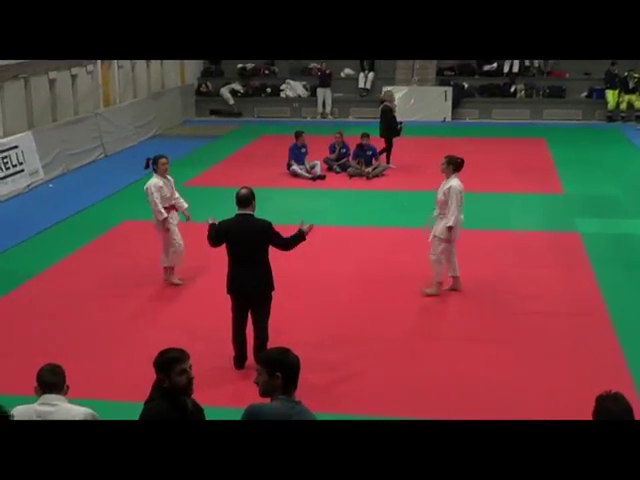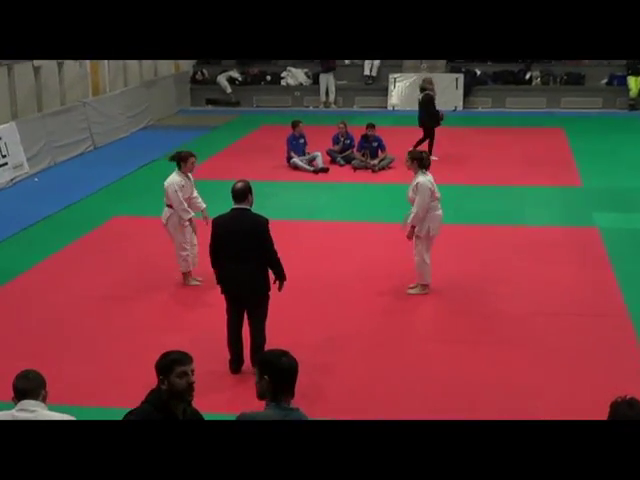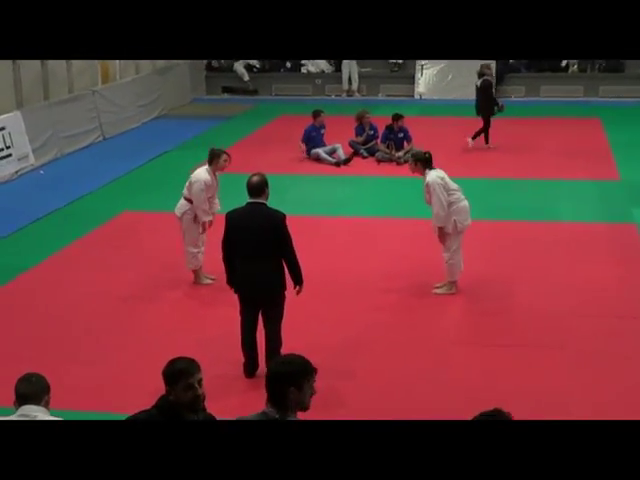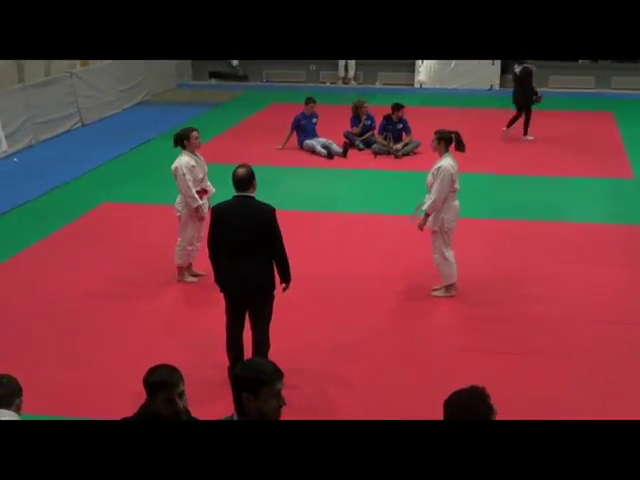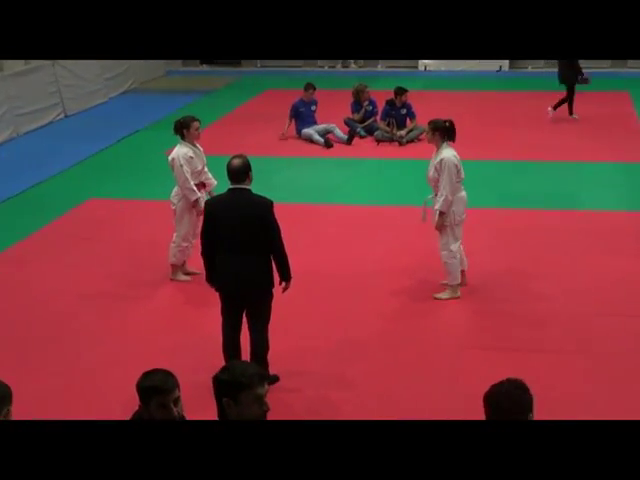
dt=0.5s
person 1, frame 1
left shoulder: (225, 225)
right shoulder: (263, 226)
left elbow: (214, 242)
right elbow: (284, 244)
left wrist: (212, 227)
right wrist: (301, 233)
left hip: (236, 283)
right hip: (260, 283)
left knee: (238, 322)
right knee: (260, 323)
person 1, frame 2
left shoulder: (219, 222)
right shoulder: (259, 222)
left elbow: (214, 255)
right elbow: (269, 253)
left wrist: (221, 276)
right wrist: (280, 275)
left hip: (231, 282)
right hip: (256, 282)
left knee: (234, 323)
right knee: (257, 324)
left ankle: (235, 363)
right ankle: (258, 363)
person 1, frame 3
left shoulder: (233, 216)
right shoulder: (276, 217)
left elbow: (227, 251)
right elbow: (287, 251)
left wrist: (231, 277)
right wrist: (297, 278)
left hip: (244, 281)
right hip: (271, 281)
left knee: (248, 324)
right knee: (272, 326)
left ankle: (250, 367)
person 1, frame 4
left shoulder: (219, 211)
right shoulder: (266, 212)
left elbow: (213, 248)
right elbow: (277, 247)
left wrist: (219, 275)
right wrist: (285, 275)
left hip: (231, 279)
right hip: (260, 280)
left knee: (234, 326)
right knee: (260, 327)
left ankle: (235, 369)
person 1, frame 5
left shoulder: (213, 205)
right shoulder: (263, 205)
left elbow: (206, 244)
right elbow: (275, 243)
left wrist: (211, 273)
right wrist: (285, 273)
left hip: (226, 277)
right hip: (257, 278)
left knee: (230, 327)
right knee: (258, 327)
person 2, frame 1
left shoulder: (454, 186)
right shoulder: (448, 182)
left elbow: (454, 210)
left wrist: (449, 230)
right wrist: (437, 220)
left hip: (449, 224)
right hip: (444, 221)
left knee: (437, 254)
right knee: (449, 253)
person 2, frame 2
left shoulder: (422, 182)
right shoulder: (422, 175)
left elbow: (420, 208)
left wrist: (411, 228)
right wrist: (413, 225)
left hip: (428, 219)
right hip: (427, 217)
left knee: (421, 254)
right knee: (421, 252)
left ankle: (424, 286)
right ankle: (422, 282)
person 2, frame 3
left shoulder: (432, 180)
right shoulder: (434, 173)
left elbow: (440, 207)
left wrist: (439, 229)
right wrist: (440, 226)
left hip: (455, 213)
right hip: (456, 209)
left knee: (451, 250)
right knee: (451, 248)
left ankle: (451, 285)
right ankle: (451, 281)
person 2, frame 4
left shoulder: (444, 166)
right shoulder: (447, 161)
left elbow: (437, 196)
left wrist: (425, 217)
right wrist: (429, 214)
left hip: (443, 211)
right hip: (446, 209)
left knee: (441, 250)
right knee: (444, 248)
left ankle: (450, 287)
right ankle: (449, 283)
person 2, frame 5
left shoulder: (446, 158)
right shoulder: (440, 151)
left elbow: (446, 190)
left wrist: (440, 216)
right wrist: (440, 213)
left hip: (451, 204)
right hip: (449, 201)
left knee: (447, 245)
right knee: (453, 242)
left ankle: (453, 288)
right ankle: (460, 276)
person 3, frame 1
left shoulder: (168, 179)
right shoulder: (153, 184)
left elbow: (175, 196)
right elbow: (156, 205)
left wrist: (185, 210)
right wrist: (164, 221)
left hip: (172, 214)
right hip: (163, 217)
left knee: (168, 245)
right knee: (177, 245)
left ankle: (167, 273)
right ankle: (170, 274)
person 3, frame 2
left shoulder: (188, 177)
right shoulder: (174, 182)
left elbow: (193, 195)
right elbow: (179, 204)
left wrist: (203, 211)
right wrist: (191, 221)
left hip: (184, 215)
right hip: (174, 216)
left knee: (192, 244)
right knee: (184, 247)
left ankle: (188, 273)
right ankle: (186, 278)
person 3, frame 3
left shoulder: (213, 174)
right shoulder: (201, 178)
left elbow: (212, 197)
right elbow: (200, 202)
left wrist: (212, 215)
right wrist: (206, 219)
left hip: (197, 210)
right hip: (188, 211)
left knee: (199, 242)
right knee: (193, 244)
left ankle: (200, 272)
right ankle: (198, 277)
person 3, frame 4
left shoulder: (196, 157)
right shoulder: (183, 163)
right elbow: (187, 189)
left wrist: (206, 201)
right wrist: (198, 209)
left hip: (198, 200)
right hip: (189, 204)
left knee: (196, 237)
right knee: (187, 239)
left ankle: (189, 268)
right ankle: (181, 273)
person 3, frame 5
left shoulder: (196, 147)
right shoulder: (181, 154)
left elbow: (203, 170)
right elbow: (185, 182)
left wrist: (210, 191)
right wrist: (197, 202)
left hip: (196, 194)
right hip: (185, 198)
left knee: (191, 233)
right knee: (183, 235)
left ankle: (182, 267)
right ankle: (174, 272)
